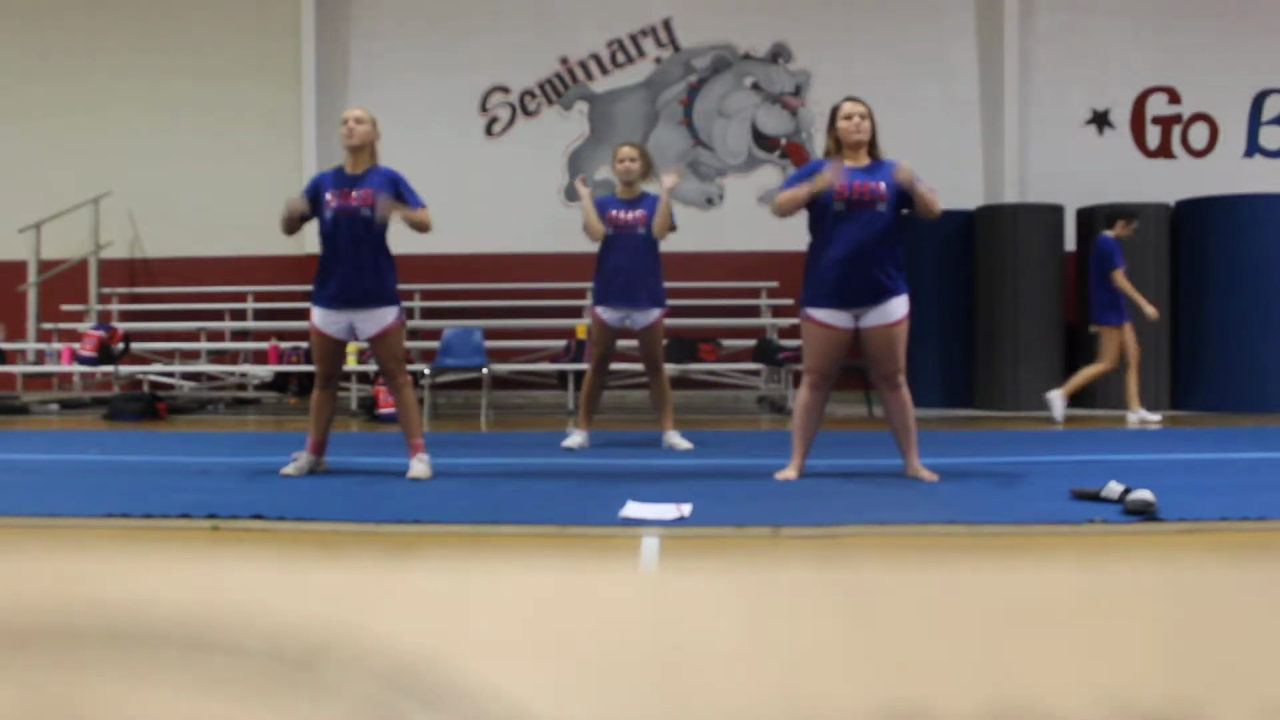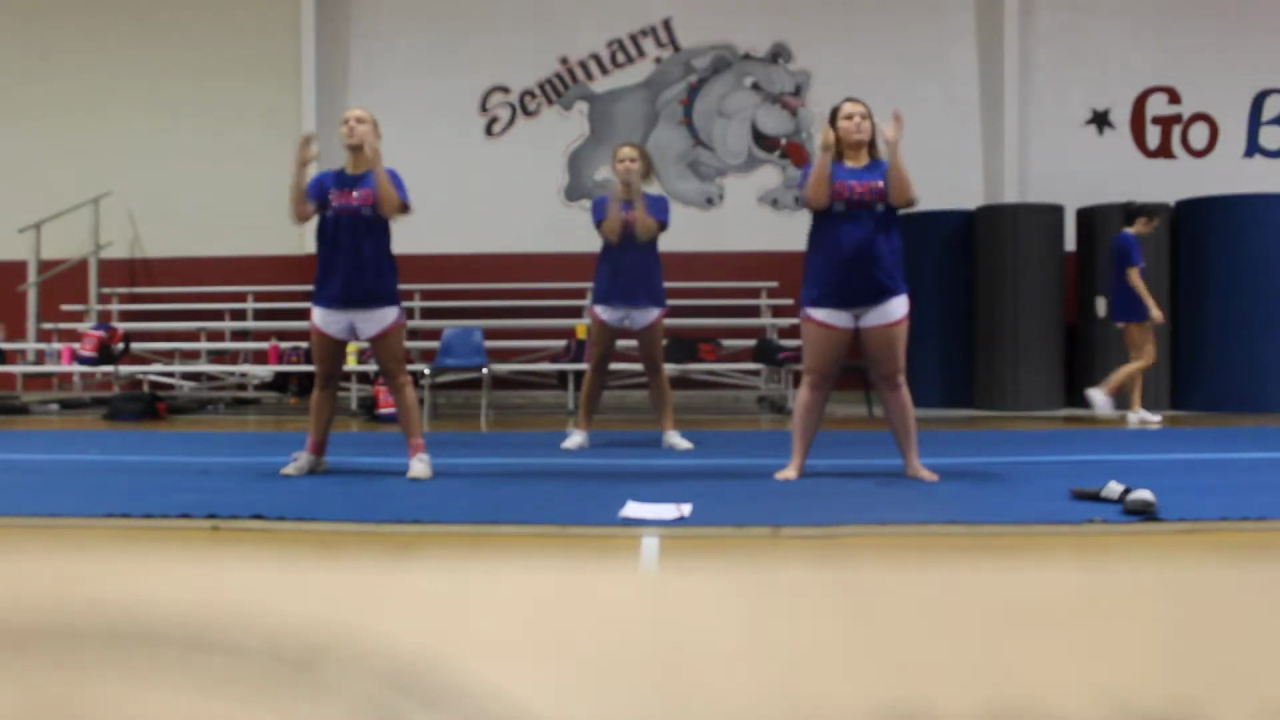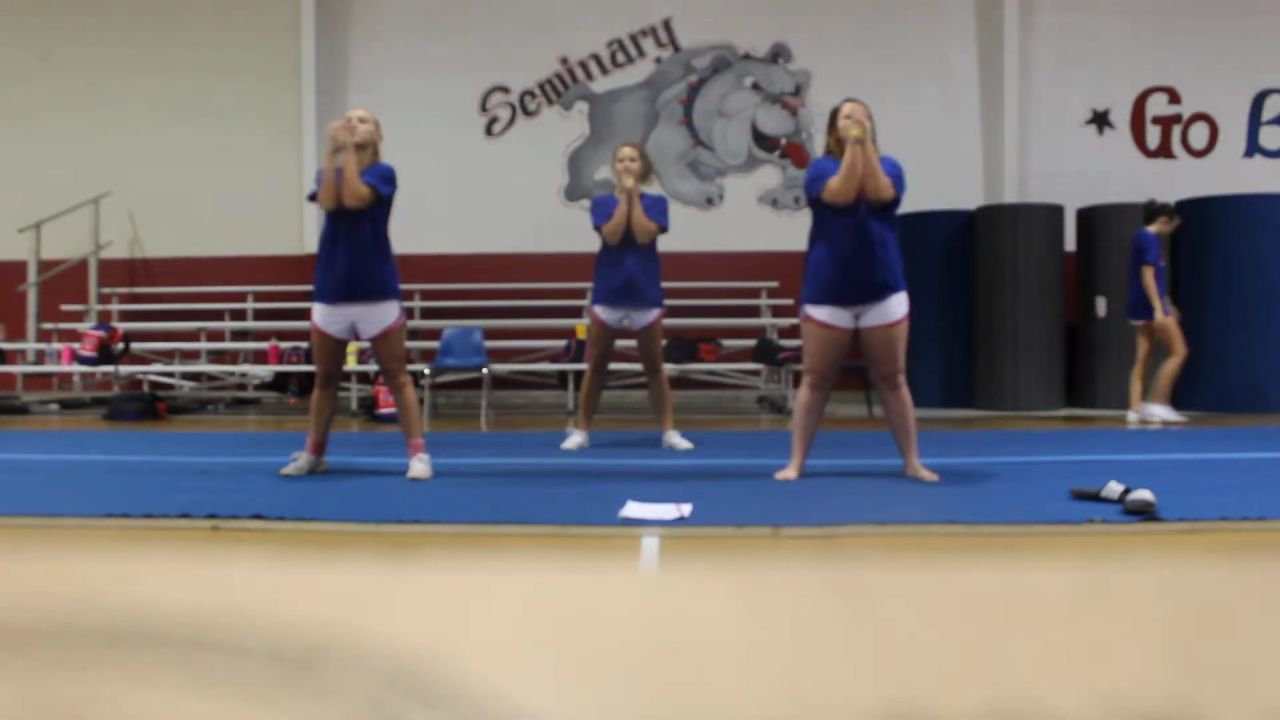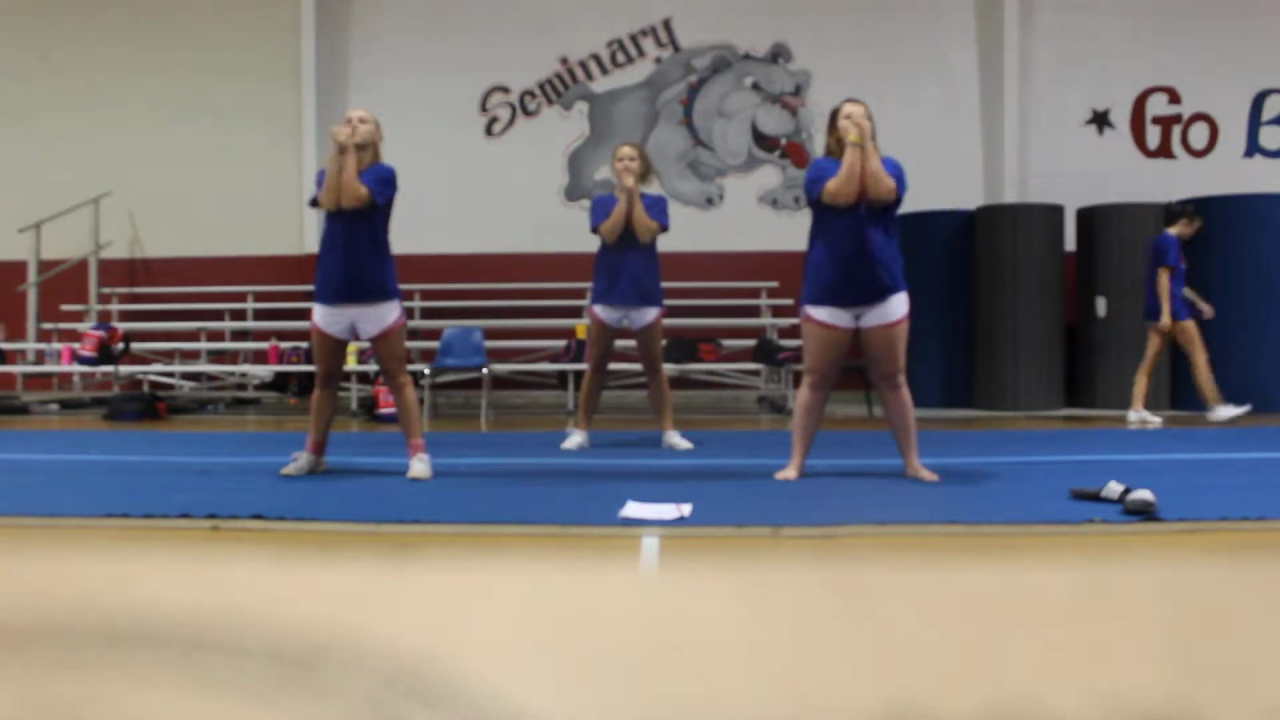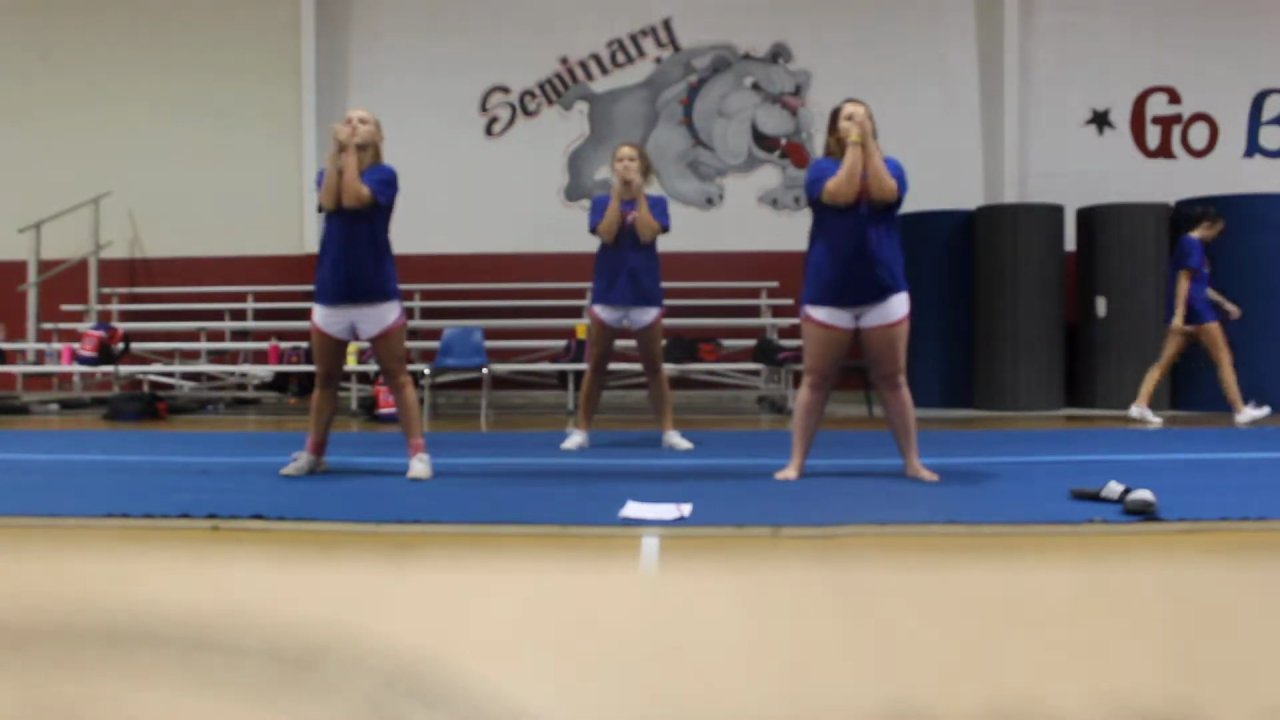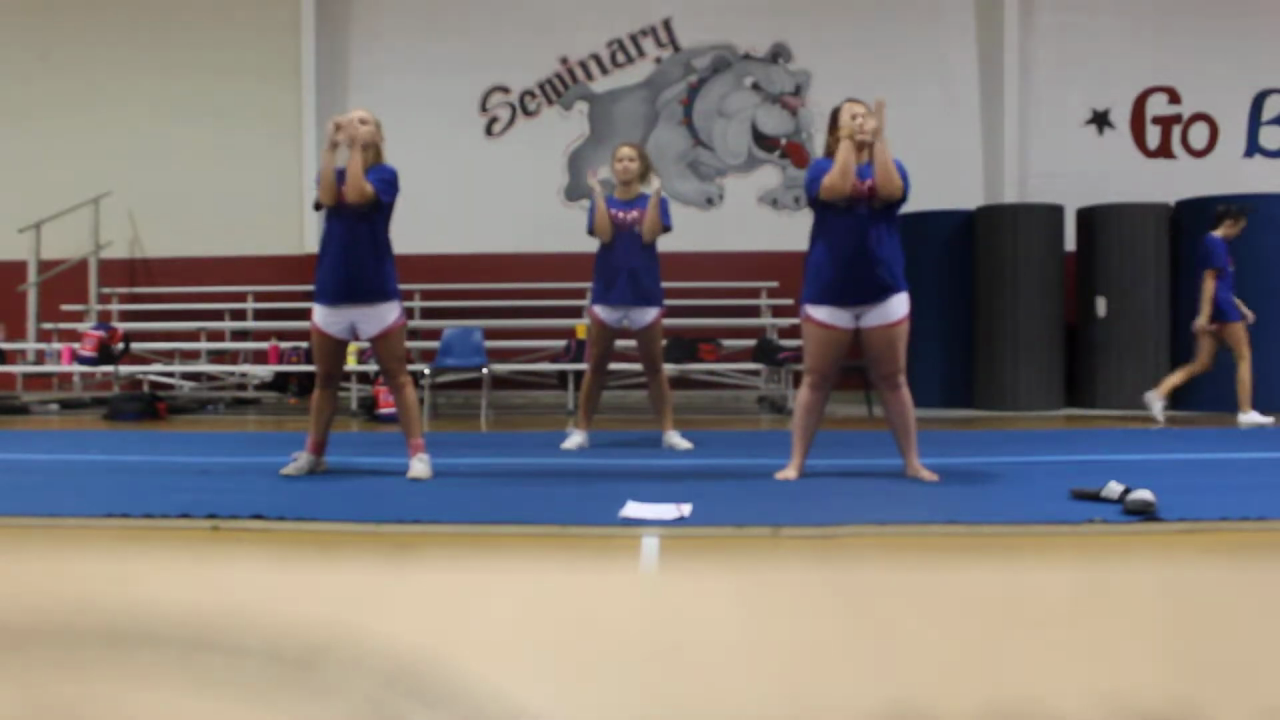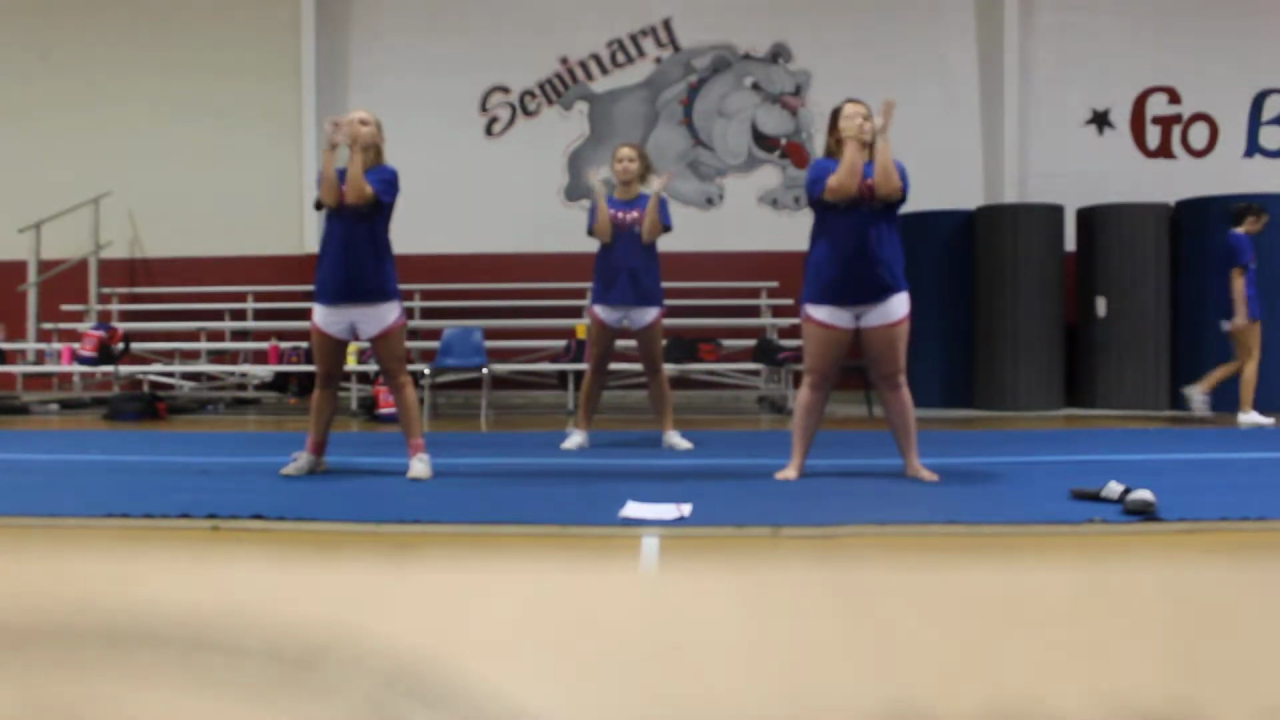
dt=0.1s
person 1, frame 1
left shoulder: (890, 172)
right shoulder: (818, 170)
left elbow: (932, 210)
right elbow: (780, 206)
left wrist: (912, 183)
right wrist: (816, 185)
left hip: (885, 293)
right hip: (827, 294)
left knee: (892, 380)
right knee: (815, 381)
left ankle: (913, 462)
right ankle: (796, 462)
person 1, frame 2
left shoulder: (887, 166)
right shoulder: (821, 165)
left elbow: (905, 199)
right elbow: (815, 200)
left wrist: (893, 148)
right wrist: (826, 150)
left hip: (884, 293)
right hip: (826, 294)
left knee: (892, 380)
right knee: (816, 380)
left ankle: (912, 462)
right ankle: (795, 462)
person 1, frame 3
left shoulder: (888, 165)
right shoulder: (824, 165)
left elbow: (881, 192)
right elbow: (842, 194)
left wrist: (867, 141)
right wrist: (851, 141)
left hip: (884, 291)
right hip: (827, 292)
left knee: (891, 379)
right knee: (816, 380)
left ankle: (912, 462)
right ankle: (795, 462)
person 1, frame 4
left shoulder: (889, 165)
right shoulder: (822, 167)
left elbow: (882, 194)
right elbow: (841, 194)
left wrist: (867, 140)
right wrist: (852, 143)
left hip: (884, 292)
right hip: (827, 293)
left knee: (892, 380)
right knee: (816, 380)
left ankle: (912, 462)
right ankle: (796, 462)
person 1, frame 5
left shoulder: (890, 165)
right shoulder: (822, 167)
left elbow: (885, 194)
right elbow: (841, 194)
left wrist: (869, 140)
right wrist: (854, 142)
left hip: (884, 292)
right hip: (827, 293)
left knee: (892, 380)
right knee: (816, 380)
left ankle: (912, 462)
right ankle: (795, 462)
person 1, frame 6
left shoulder: (891, 165)
right shoulder: (821, 167)
left elbow: (891, 191)
right elbow: (837, 189)
left wrist: (879, 136)
right wrist: (848, 139)
left hip: (884, 292)
right hip: (828, 293)
left knee: (892, 380)
right knee: (816, 380)
left ankle: (912, 462)
right ankle: (796, 462)
person 1, frame 7
left shoulder: (890, 164)
right shoulder: (823, 167)
left elbow: (889, 191)
right elbow: (843, 189)
left wrist: (882, 135)
right wrist: (851, 139)
left hip: (885, 291)
right hip: (828, 292)
left knee: (893, 380)
right knee: (816, 380)
left ankle: (912, 462)
right ankle: (796, 462)
person 2, frame 1
left shoulder: (387, 178)
right shoulder: (322, 182)
left elbow: (425, 222)
right elbow: (289, 228)
left wrist: (396, 211)
right wrist: (291, 212)
left hip: (377, 297)
right hip: (330, 297)
left knee: (396, 377)
right knee: (324, 380)
left ankle: (418, 454)
right ankle: (312, 453)
person 2, frame 2
left shoulder: (385, 174)
right shoulder: (326, 179)
left elbow: (394, 210)
right elbow: (300, 214)
left wrist: (375, 160)
right wrist: (300, 167)
left hip: (378, 297)
right hip: (330, 296)
left knee: (397, 377)
right knee: (324, 379)
left ankle: (418, 454)
right ankle: (313, 453)
person 2, frame 3
left shoulder: (383, 172)
right shoulder: (330, 174)
left elbow: (354, 198)
right elbow: (328, 203)
left wrist: (350, 152)
right wrist: (332, 152)
left hip: (378, 293)
right hip: (331, 293)
left knee: (397, 376)
right knee: (325, 379)
left ankle: (418, 453)
right ankle: (312, 453)
person 2, frame 4
left shoulder: (383, 174)
right shoulder: (329, 172)
left elbow: (352, 198)
right elbow: (329, 203)
left wrist: (349, 151)
right wrist: (337, 151)
left hip: (378, 294)
right hip: (331, 294)
left knee: (397, 376)
right knee: (325, 379)
left ankle: (418, 453)
right ankle: (312, 453)
person 2, frame 5
left shoulder: (384, 174)
right shoulder: (330, 171)
left elbow: (353, 198)
right elbow: (329, 203)
left wrist: (350, 149)
right wrist: (336, 149)
left hip: (377, 295)
right hip: (331, 294)
left knee: (397, 376)
right knee: (325, 379)
left ankle: (418, 453)
right ankle: (312, 453)
person 2, frame 6
left shoulder: (385, 174)
right shoulder: (333, 173)
left elbow: (357, 194)
right elbow: (328, 199)
left wrist: (356, 147)
right wrist: (331, 147)
left hip: (378, 294)
right hip: (331, 294)
left knee: (397, 377)
right knee: (325, 379)
left ankle: (418, 454)
right ankle: (312, 453)
person 2, frame 7
left shoulder: (385, 175)
right shoulder: (334, 174)
left elbow: (357, 195)
right elbow: (330, 199)
left wrist: (356, 148)
right wrist: (330, 147)
left hip: (377, 294)
right hip: (331, 294)
left knee: (397, 376)
right knee: (325, 379)
left ankle: (418, 454)
right ankle: (312, 453)
person 3, frame 1
left shoulder: (655, 203)
right shoulder: (602, 204)
left elbow: (660, 232)
right elbow: (596, 234)
left wrist: (666, 193)
right wrist: (585, 199)
left hip: (647, 297)
right hip: (608, 296)
left knee: (655, 366)
right knee: (597, 366)
left ankle: (670, 432)
right ankle: (580, 430)
person 3, frame 2
left shoulder: (656, 202)
right shoulder: (603, 203)
left elbow: (644, 233)
right elbow: (612, 235)
left wrist: (636, 195)
right wrist: (617, 196)
left hip: (647, 296)
right hip: (608, 295)
left knee: (655, 366)
right knee: (597, 366)
left ankle: (670, 431)
right ankle: (580, 430)
person 3, frame 3
left shoulder: (656, 202)
right shoulder: (602, 202)
left elbow: (644, 237)
right elbow: (612, 236)
left wrist: (635, 196)
right wrist: (623, 197)
left hip: (645, 296)
right hip: (607, 295)
left knee: (654, 366)
right knee: (596, 366)
left ankle: (669, 431)
right ankle: (580, 430)
person 3, frame 4
left shoulder: (655, 201)
right shoulder: (602, 201)
left elbow: (646, 235)
right elbow: (609, 235)
left wrist: (636, 195)
right wrist: (622, 195)
left hip: (645, 295)
right hip: (607, 294)
left knee: (654, 366)
right knee: (596, 365)
left ankle: (669, 432)
right ankle: (579, 431)
person 3, frame 5
left shoulder: (655, 202)
right shoulder: (601, 202)
left elbow: (647, 234)
right elbow: (606, 235)
left wrist: (639, 194)
right wrist: (616, 194)
left hip: (645, 295)
right hip: (607, 294)
left knee: (654, 366)
right knee: (596, 366)
left ankle: (669, 432)
right ankle: (580, 431)
person 3, frame 6
left shoulder: (654, 202)
right shoulder: (602, 202)
left elbow: (650, 235)
right elbow: (603, 235)
left wrist: (654, 195)
right wrist: (598, 194)
left hip: (645, 295)
right hip: (607, 294)
left knee: (654, 366)
right knee: (596, 366)
left ankle: (669, 432)
right ankle: (580, 431)
person 3, frame 7
left shoulder: (654, 202)
right shoulder: (601, 202)
left elbow: (649, 236)
right elbow: (603, 236)
left wrist: (654, 195)
right wrist: (600, 196)
left hip: (645, 295)
right hip: (607, 294)
left knee: (654, 366)
right knee: (596, 366)
left ankle: (669, 432)
right ankle: (580, 430)
person 4, frame 1
left shoulder: (1103, 242)
right shoulder: (1110, 244)
right elbow: (1118, 279)
left wrist: (1095, 318)
right wrist: (1144, 304)
left hip: (1113, 311)
right hip: (1110, 311)
left knee: (1133, 359)
right knee: (1106, 363)
left ankle: (1135, 410)
right ankle: (1060, 394)
person 4, frame 2
left shoulder: (1122, 239)
right shoulder: (1129, 240)
right elbow: (1133, 277)
right wrist: (1152, 306)
left hip: (1125, 308)
right hip: (1132, 308)
left knee: (1140, 358)
right knee: (1146, 358)
left ankle: (1135, 410)
right ankle: (1101, 391)
person 4, frame 3
left shoulder: (1143, 238)
right shoulder: (1149, 239)
right elbow: (1147, 276)
left wrist: (1168, 304)
right wrist: (1158, 308)
left hip: (1142, 306)
right hip: (1150, 306)
left knee: (1142, 359)
right knee: (1179, 352)
left ankle: (1136, 409)
right ankle: (1155, 403)
person 4, frame 4
left shoulder: (1164, 240)
right shoulder: (1169, 241)
right elbow: (1163, 277)
left wrist: (1199, 303)
right wrist: (1166, 311)
left hip: (1157, 309)
right hip: (1171, 308)
left knee: (1149, 360)
right knee: (1199, 357)
left ankle: (1136, 410)
right ankle: (1216, 407)
person 4, frame 5
left shoulder: (1188, 243)
right shoulder: (1193, 245)
right elbow: (1183, 281)
left wrist: (1225, 303)
right wrist: (1179, 314)
left hip: (1193, 311)
right hip: (1197, 311)
left knee: (1164, 362)
right knee: (1224, 360)
left ankle: (1140, 406)
right ankle: (1240, 411)
person 4, frame 6
left shoulder: (1211, 242)
right shoulder: (1216, 244)
right elbow: (1209, 280)
left wrist: (1242, 307)
right wrist: (1203, 314)
left hip: (1221, 310)
right hip: (1222, 309)
left knee: (1201, 363)
right knee: (1244, 358)
left ankle: (1158, 394)
right ankle: (1245, 412)
person 4, frame 7
left shoulder: (1233, 239)
right shoulder: (1241, 240)
right elbow: (1238, 278)
right wrist: (1241, 312)
left hip: (1239, 307)
right hip: (1243, 306)
left knee: (1242, 360)
right knee: (1251, 358)
left ankle: (1200, 389)
right ankle: (1246, 412)
